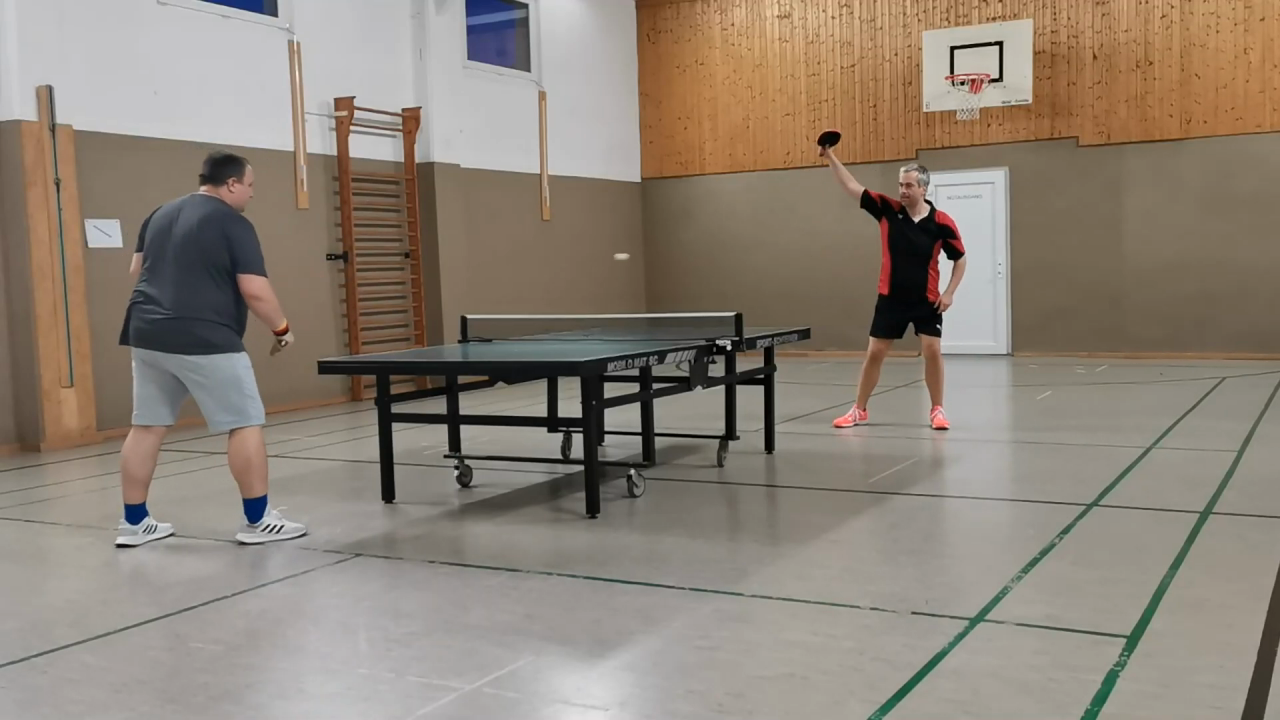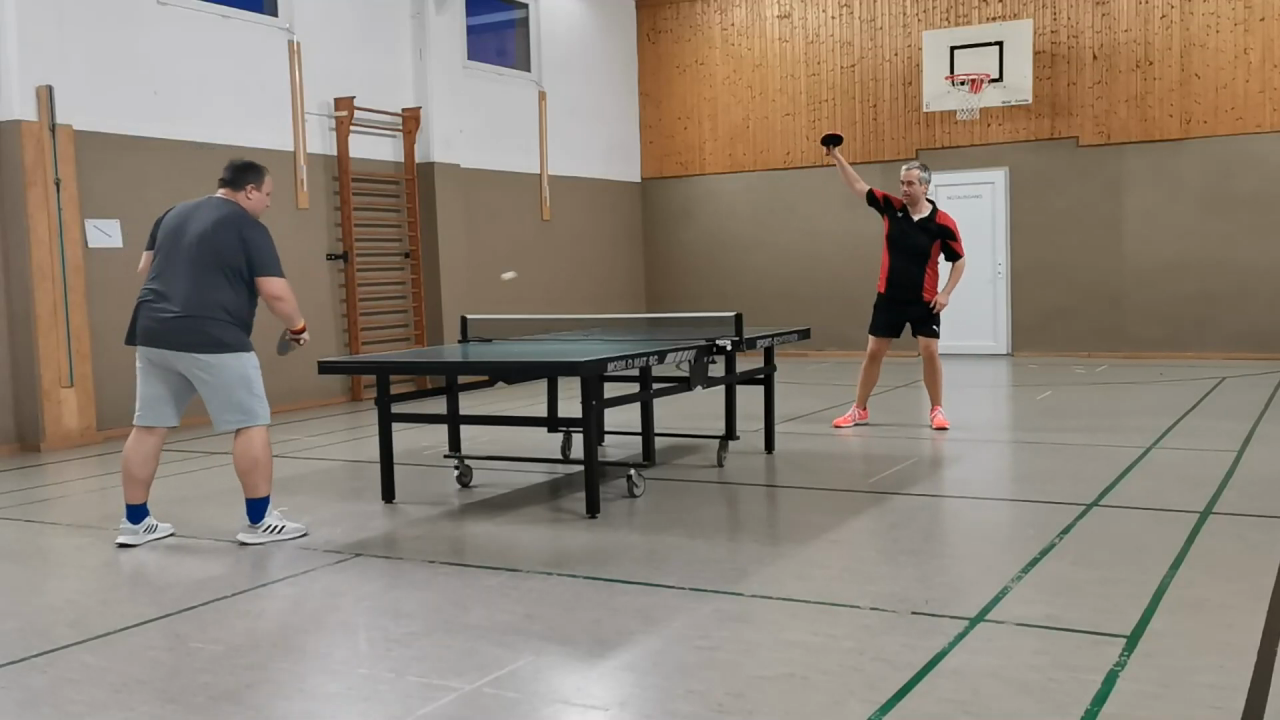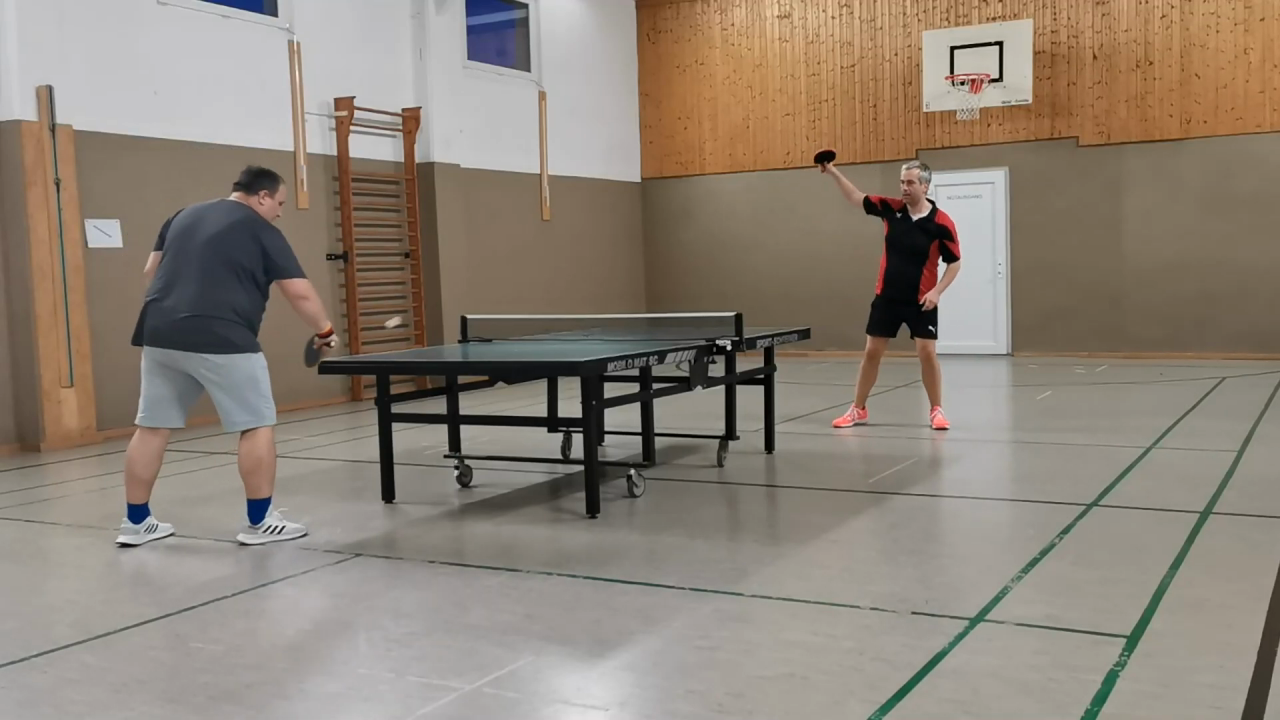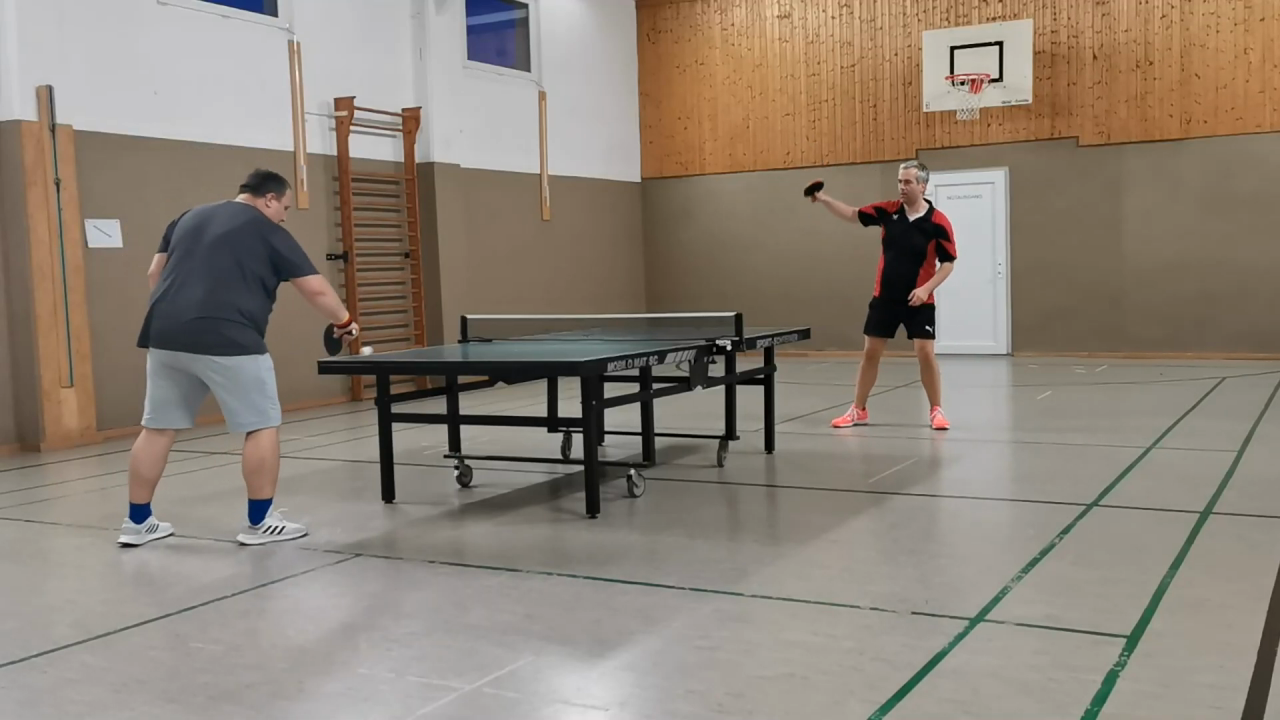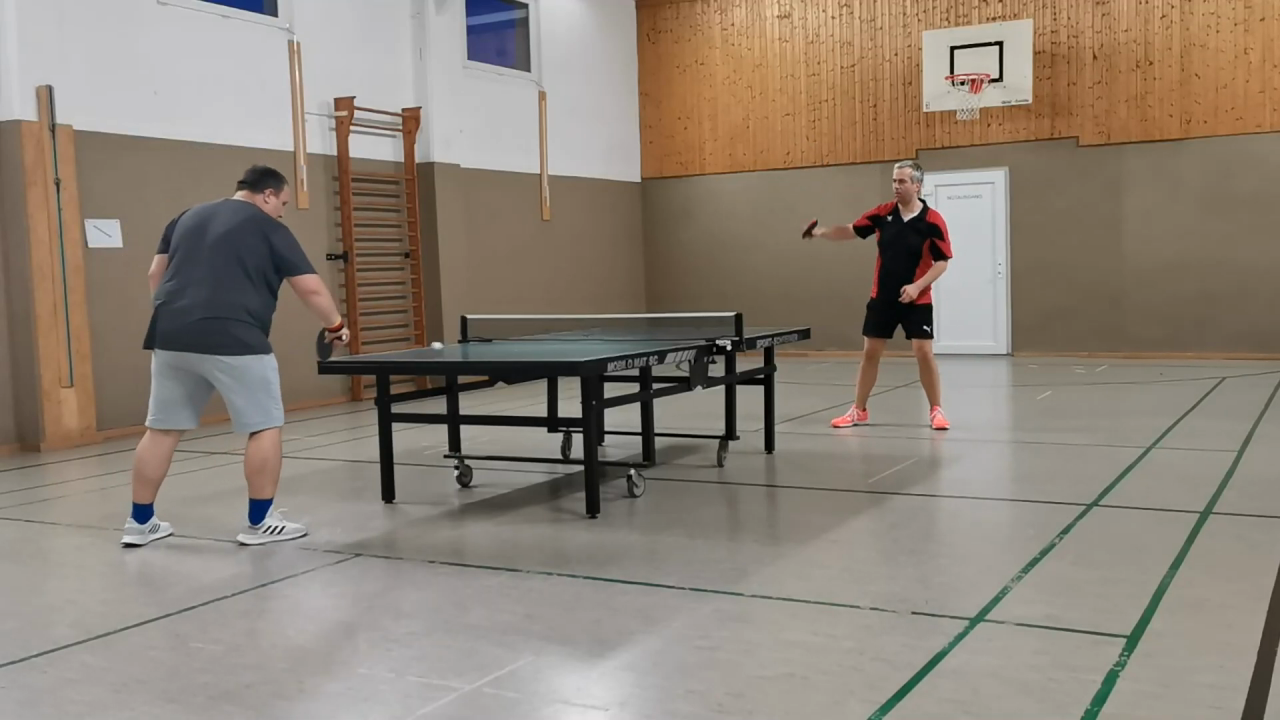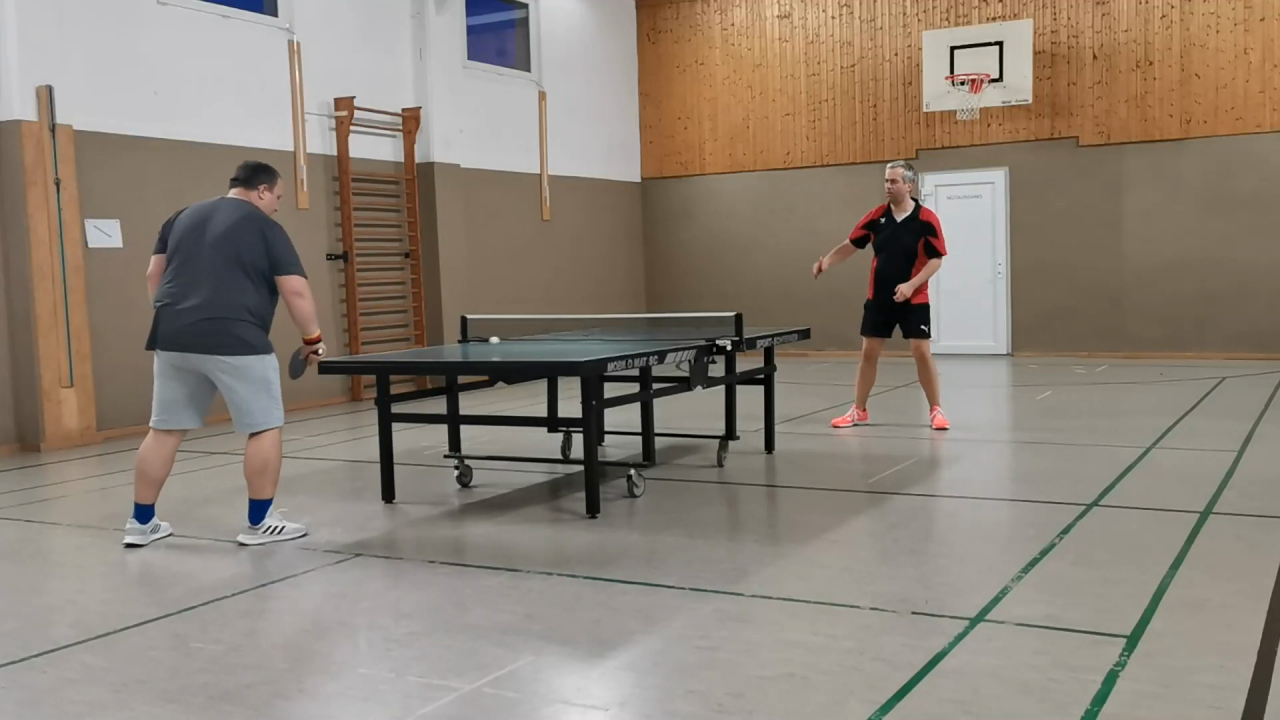
dt=0.1s
person 1, frame 1
left shoulder: (161, 215)
right shoulder: (234, 225)
left elbow: (137, 270)
right elbow: (255, 292)
right wrist: (282, 328)
left hip: (149, 336)
right hip: (205, 340)
left knee: (146, 427)
right knee: (246, 424)
left ankle: (134, 522)
right ankle: (258, 520)
person 1, frame 2
left shoulder: (173, 215)
right shoulder: (249, 228)
left elbow: (145, 269)
right elbow: (277, 293)
right wrist: (298, 327)
left hip: (154, 336)
right hip: (214, 341)
left knee: (149, 427)
right knee: (252, 424)
left ankle: (136, 521)
right ankle: (260, 521)
person 1, frame 3
left shoulder: (184, 217)
right shoulder: (263, 232)
left elbow: (152, 271)
right elbow: (301, 293)
right wrist: (325, 330)
left hip: (161, 337)
right hip: (221, 341)
left knee: (152, 427)
right knee: (257, 425)
left ankle: (135, 521)
right ankle: (260, 521)
person 1, frame 4
left shoulder: (187, 219)
right shoulder: (270, 234)
left elbow: (155, 273)
right elbow: (316, 288)
right wrist: (344, 321)
left hip: (167, 338)
right hip: (228, 343)
left knee: (157, 428)
right knee: (262, 426)
left ankle: (137, 522)
right ankle: (260, 522)
person 1, frame 5
left shoulder: (187, 218)
right shoulder: (270, 231)
left elbow: (156, 274)
right elbow: (311, 287)
right wrist: (336, 324)
left hip: (172, 339)
right hip: (234, 343)
left knee: (162, 428)
right knee: (265, 426)
left ankle: (140, 522)
right ankle: (260, 521)
person 1, frame 6
left shoulder: (183, 218)
right shoulder: (267, 229)
left elbow: (155, 275)
right elbow: (296, 291)
right wrist: (313, 338)
left hip: (174, 340)
right hip: (235, 342)
left knee: (165, 429)
right knee: (265, 427)
left ankle: (141, 522)
right ankle: (261, 522)
person 2, frame 1
left shoulder: (943, 223)
right shoulder: (888, 209)
left elbow: (960, 259)
right elbow: (853, 188)
left wrist: (949, 292)
right wrist: (831, 157)
left hip: (927, 300)
right hip: (891, 297)
left knee: (933, 352)
right knee: (875, 353)
left ankle: (937, 410)
right ankle: (859, 410)
person 2, frame 2
left shoulder: (943, 222)
right shoulder: (892, 207)
left elbow: (959, 261)
right elbow: (860, 187)
left wrist: (946, 293)
right wrist: (838, 158)
left hip: (924, 301)
right hip: (889, 298)
left knee: (930, 352)
right knee: (874, 353)
left ankle: (937, 410)
right ankle: (859, 409)
person 2, frame 3
left shoulder: (942, 222)
right shoulder: (891, 208)
left elbow: (954, 263)
right elbow: (856, 197)
left wrist: (937, 291)
right wrist: (832, 171)
left hip: (921, 301)
right hip: (886, 298)
left knee: (927, 353)
right knee: (872, 352)
left ankle: (936, 411)
right ankle: (858, 409)
person 2, frame 4
left shoulder: (938, 222)
right shoulder: (889, 211)
left elbow: (948, 263)
right elbow: (852, 214)
left wrist: (926, 289)
right wrist: (824, 199)
left hip: (919, 301)
right hip: (884, 298)
left knee: (926, 353)
right knee: (871, 352)
left ankle: (936, 411)
right ankle: (859, 410)
person 2, frame 5
left shoulder: (933, 221)
right shoulder: (883, 213)
left elbow: (942, 262)
right elbow: (850, 231)
left wrist: (918, 286)
right wrist: (822, 231)
left hip: (916, 301)
right hip: (881, 298)
left knee: (924, 353)
right knee: (870, 353)
left ankle: (936, 411)
right ankle: (859, 410)
person 2, frame 6
left shoulder: (927, 220)
right shoulder: (876, 217)
left elbow: (936, 259)
right elbow: (850, 246)
left wrist: (911, 284)
right wrist: (826, 261)
left hip: (914, 300)
right hip: (878, 299)
left knee: (922, 353)
right knee: (869, 353)
left ankle: (936, 410)
right ankle: (859, 410)
